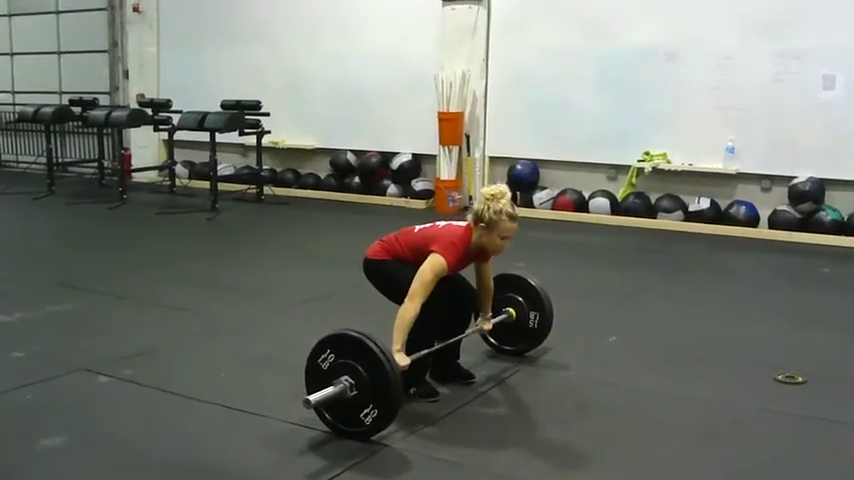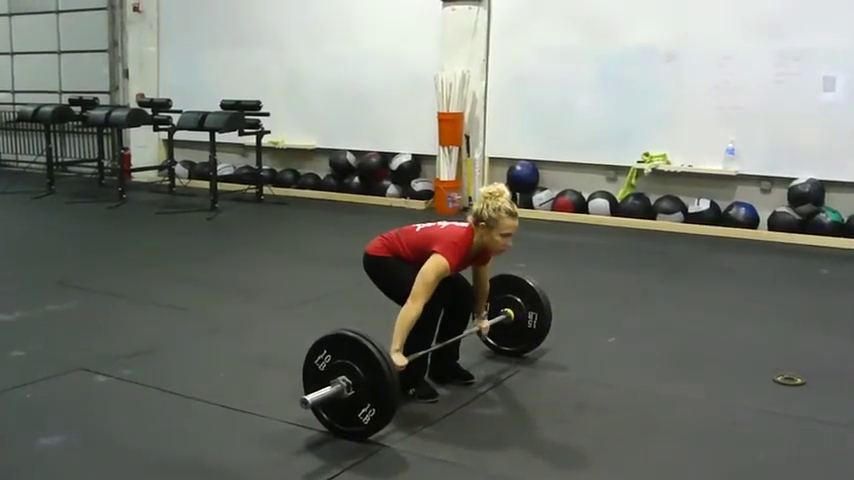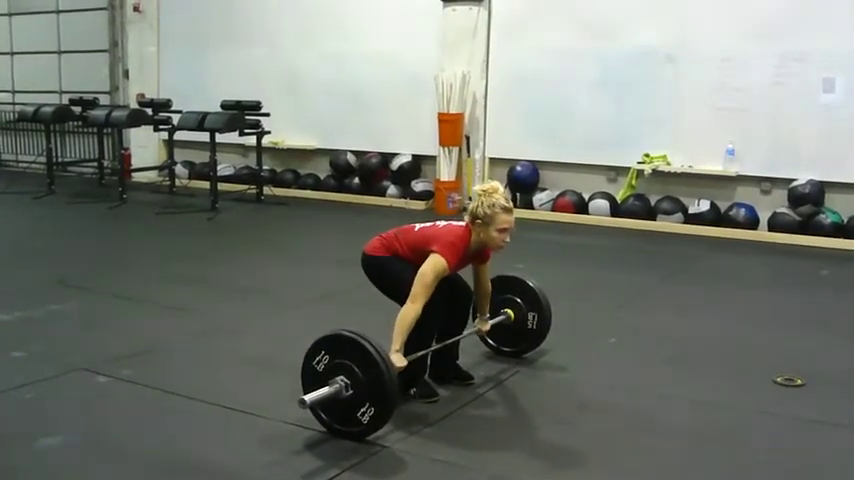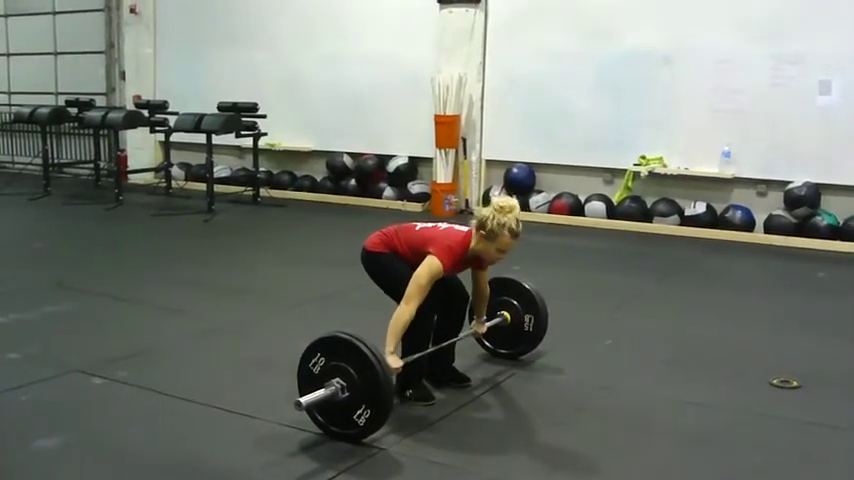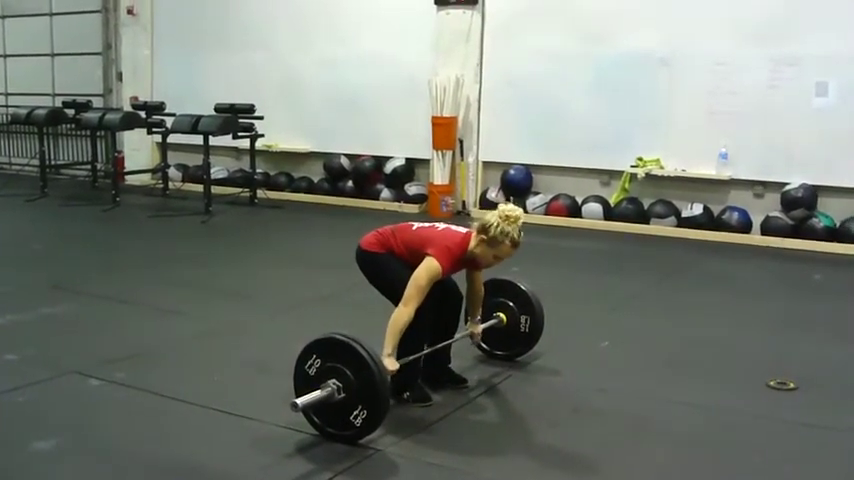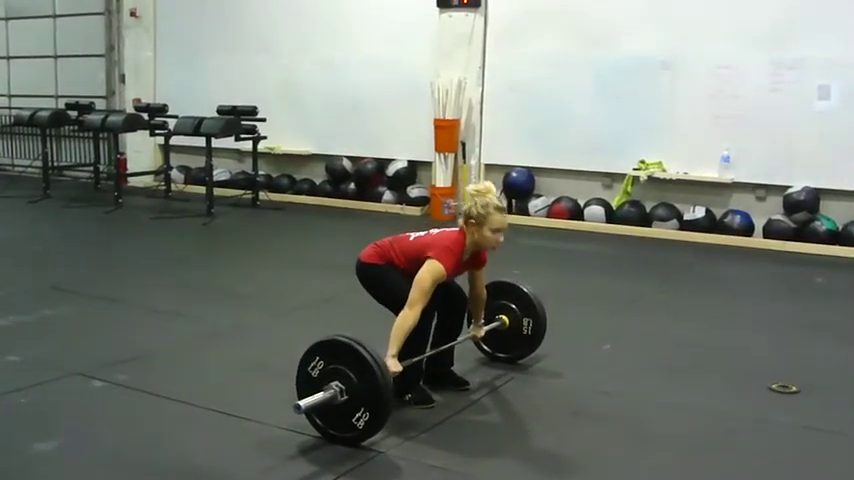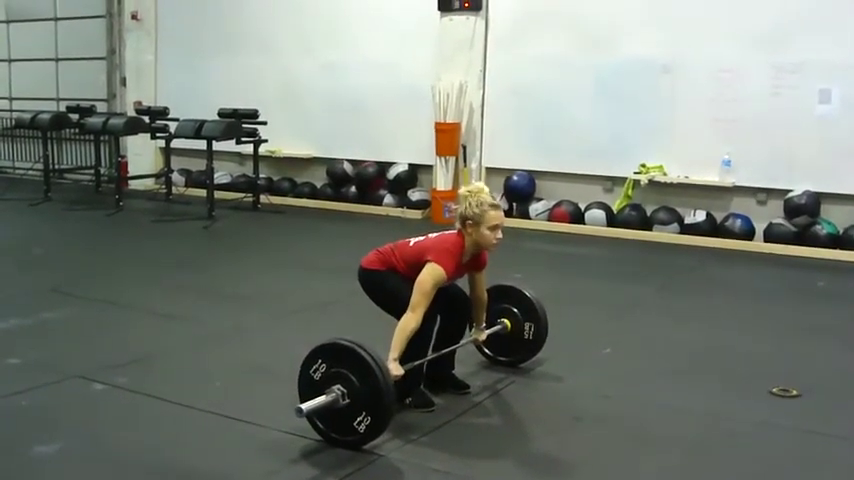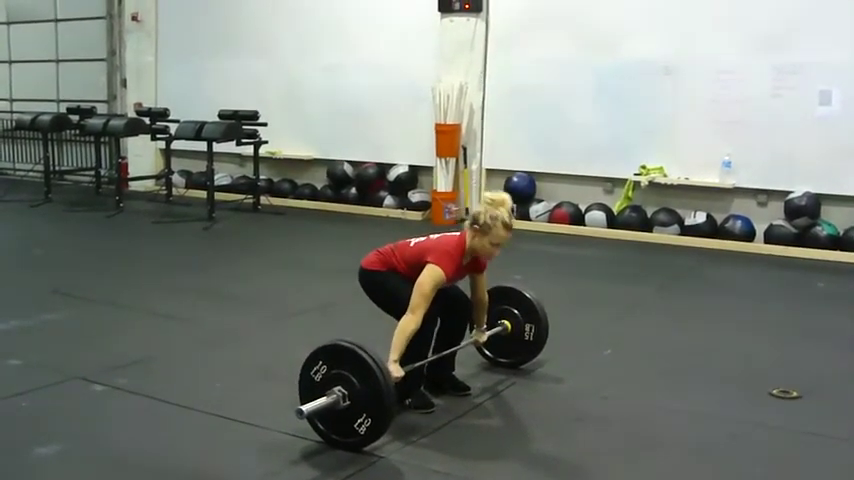
dt=0.4s
person 1, frame 1
left shoulder: (480, 241)
right shoulder: (451, 246)
left elbow: (485, 284)
right elbow: (412, 301)
left wrist: (485, 317)
right wrist: (397, 352)
left hip: (412, 260)
right hip: (381, 260)
left knee: (465, 298)
right knee: (434, 305)
left ankle: (445, 365)
right ankle: (411, 378)
person 1, frame 2
left shoulder: (481, 244)
right shoulder: (452, 247)
left elbow: (481, 285)
right elbow: (414, 303)
left wrist: (481, 316)
right wrist: (395, 352)
left hip: (412, 257)
right hip: (381, 257)
left knee: (463, 296)
right knee: (431, 303)
left ankle: (443, 365)
right ankle: (409, 378)
person 1, frame 3
left shoulder: (480, 243)
right shoulder: (451, 246)
left elbow: (483, 285)
right elbow: (414, 303)
left wrist: (483, 318)
right wrist: (396, 352)
left hip: (411, 257)
right hip: (380, 257)
left knee: (461, 296)
right knee: (431, 304)
left ankle: (444, 365)
right ankle: (410, 379)
person 1, frame 4
left shoulder: (479, 247)
right shoulder: (449, 249)
left elbow: (481, 289)
right elbow: (408, 304)
left wrist: (480, 320)
right wrist: (390, 353)
left hip: (408, 253)
right hip: (380, 252)
left knee: (458, 298)
right knee: (426, 304)
left ankle: (440, 368)
right ankle: (408, 381)
person 1, frame 5
left shoulder: (475, 248)
right shoulder: (447, 250)
left elbow: (475, 290)
right elbow: (406, 306)
left wrist: (474, 321)
right wrist: (387, 355)
left hip: (404, 253)
right hip: (375, 252)
left knee: (451, 297)
right knee: (422, 306)
left ankle: (436, 368)
right ankle: (404, 383)
person 1, frame 6
left shoulder: (476, 249)
right shoulder: (446, 252)
left elbow: (478, 292)
right elbow: (412, 309)
left wrist: (478, 324)
right wrist: (391, 357)
left hip: (405, 265)
right hip: (374, 264)
left knee: (456, 301)
right knee: (423, 311)
left ankle: (438, 371)
right ankle: (406, 384)
person 1, frame 7
left shoulder: (477, 252)
right shoulder: (445, 255)
left elbow: (479, 295)
right elbow: (413, 313)
left wrist: (479, 327)
right wrist: (393, 361)
left hip: (408, 271)
right hip: (377, 270)
left knee: (460, 305)
right knee: (426, 315)
left ankle: (439, 374)
right ankle: (406, 388)
person 1, frame 8
left shoulder: (476, 253)
right shoulder: (446, 256)
left elbow: (479, 297)
right elbow: (413, 314)
left wrist: (480, 328)
right wrist: (393, 362)
left hip: (408, 271)
right hip: (377, 271)
left knee: (460, 307)
right knee: (426, 316)
left ankle: (439, 376)
right ankle: (407, 389)
